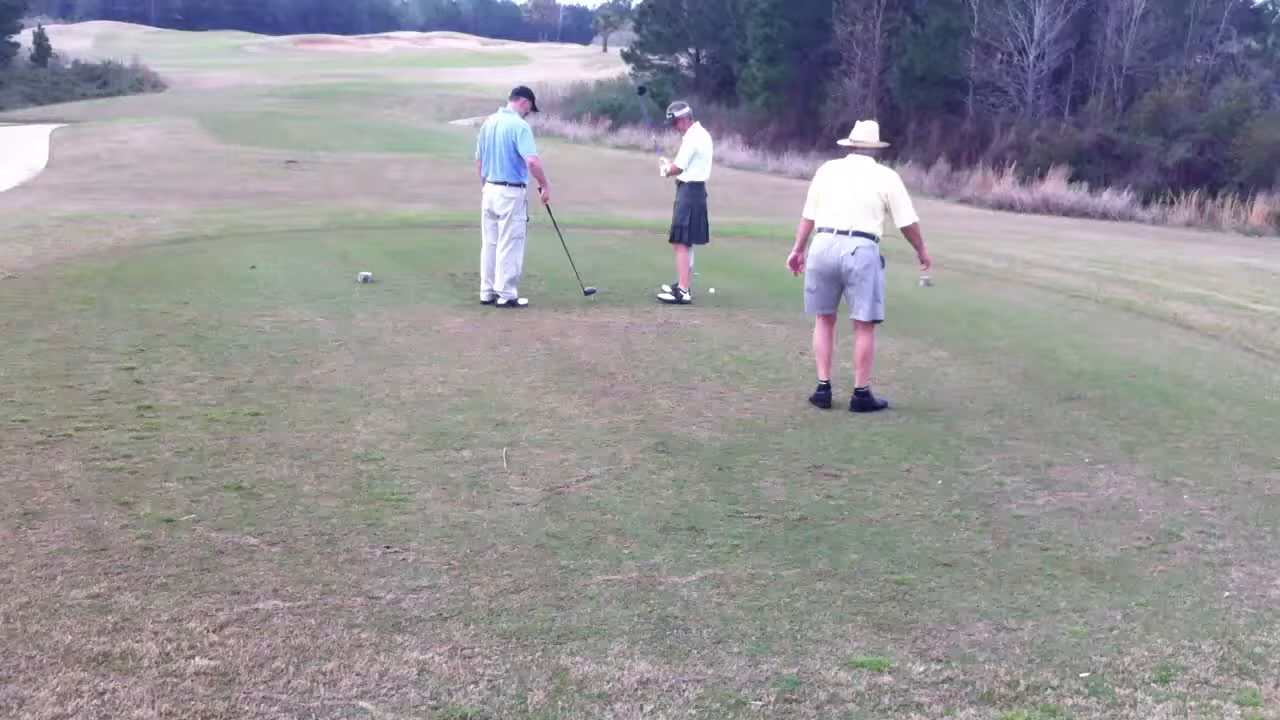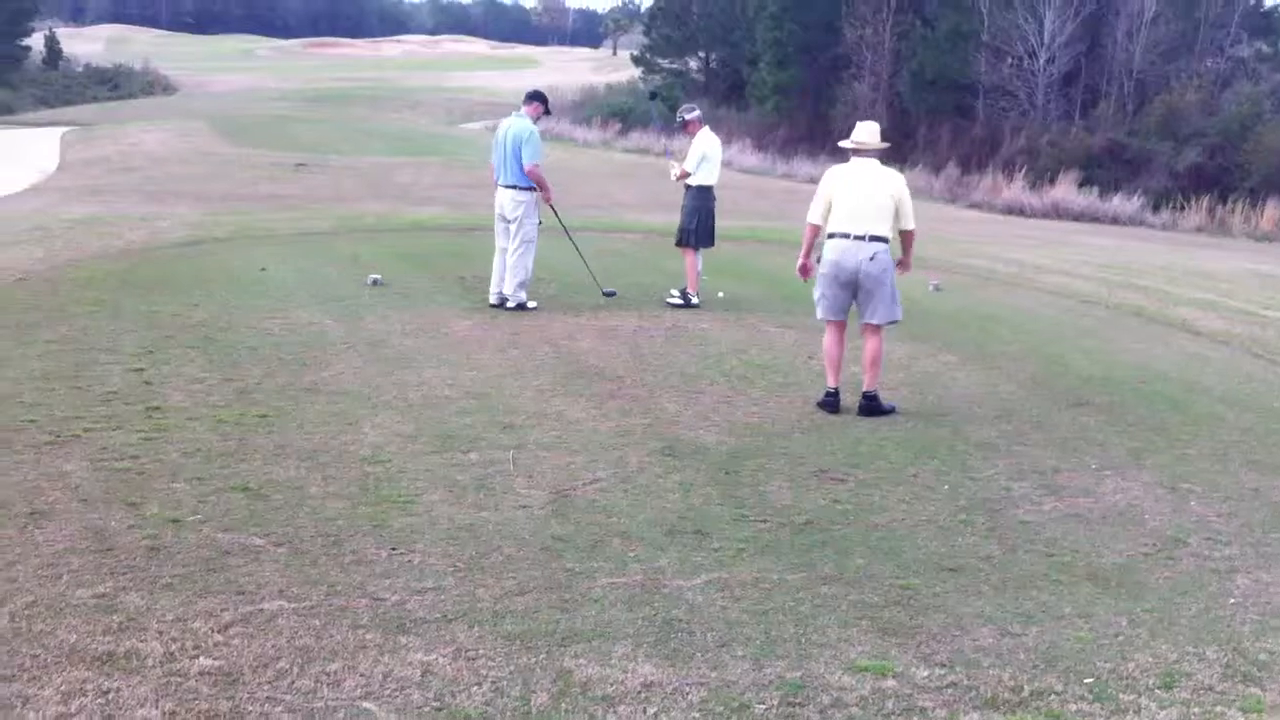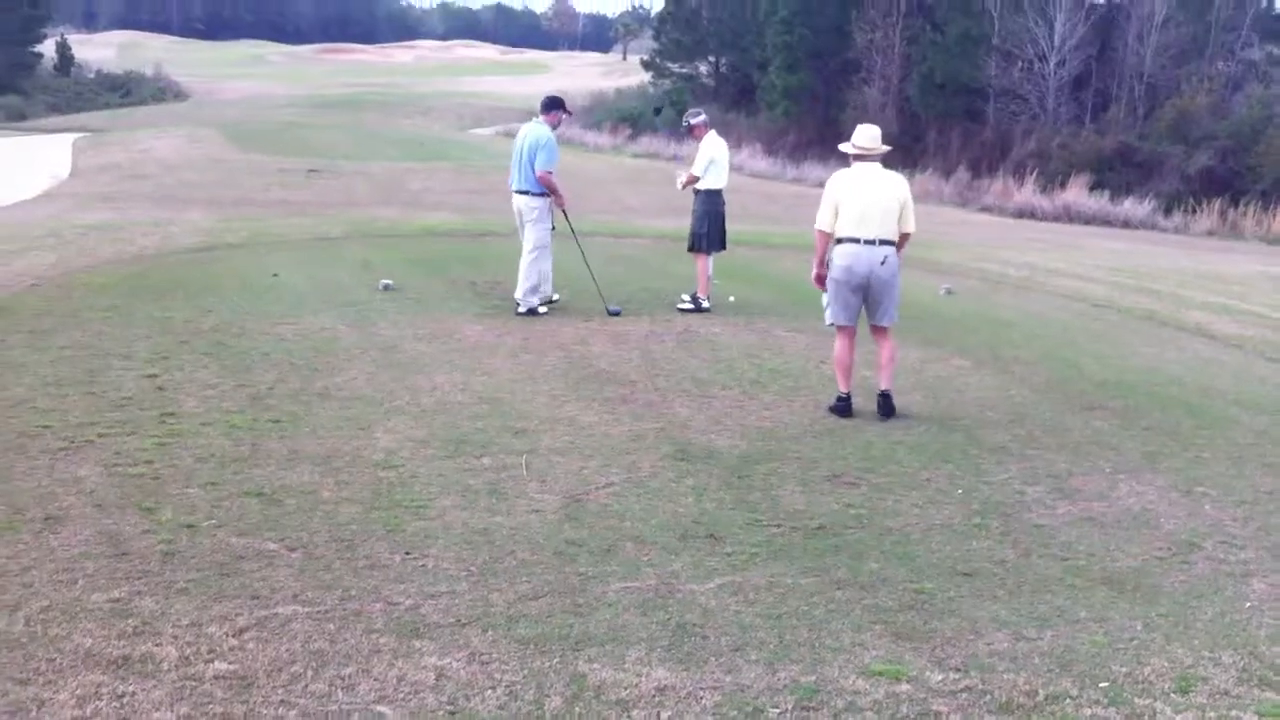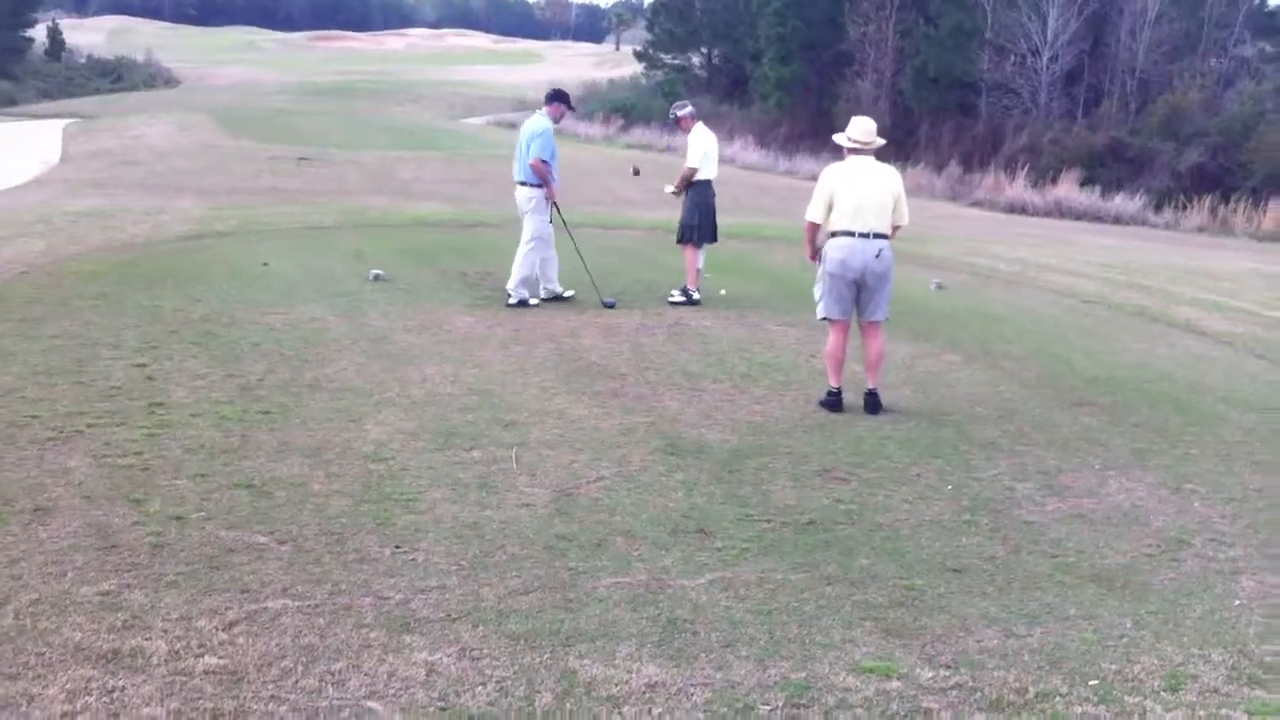
dt=0.3s
person 1, frame 1
left shoulder: (828, 169)
right shoulder: (886, 176)
left elbow: (808, 214)
right elbow: (907, 221)
left wrist: (798, 249)
right wrist: (922, 252)
left hip: (824, 246)
right hip: (861, 250)
left knee: (824, 320)
right knee: (864, 326)
left ankle: (823, 388)
right ankle: (861, 393)
person 1, frame 2
left shoulder: (835, 173)
right shoulder: (893, 178)
left elbow: (815, 220)
right elbow: (907, 226)
left wrist: (805, 256)
right wrist: (906, 255)
left hip: (838, 251)
right hip: (875, 254)
left knee: (834, 326)
right knee: (872, 330)
left ankle: (831, 393)
right ankle: (869, 397)
person 1, frame 3
left shoulder: (840, 179)
right shoulder: (898, 182)
left elbow: (824, 227)
right elbow: (906, 230)
left wrist: (818, 264)
left hip: (847, 256)
right hip: (884, 259)
left knee: (845, 332)
right knee: (883, 332)
left ankle: (844, 399)
right ankle: (885, 395)
person 1, frame 4
left shoulder: (834, 171)
right shoulder: (891, 175)
left elbow: (814, 218)
right elbow: (899, 222)
left wrist: (811, 246)
left hip: (842, 250)
right hip: (878, 252)
left knee: (838, 326)
right knee: (872, 327)
left ankle: (834, 393)
right ankle: (872, 393)
person 2, frame 1
left shoulder: (489, 122)
right shoulder: (519, 125)
left elbow: (479, 161)
right elbow: (532, 161)
right wrist: (545, 187)
left hip: (490, 190)
right hip: (510, 192)
left knee: (490, 244)
right knee: (510, 245)
left ankle: (488, 292)
right ankle: (506, 295)
person 2, frame 2
left shoulder: (503, 125)
right shoulder: (529, 130)
left elbow: (494, 164)
right elbow: (531, 169)
right wrist: (546, 189)
left hip: (502, 193)
right hip: (522, 196)
left knee: (503, 247)
right knee: (521, 249)
left ankle: (497, 295)
right ankle: (515, 298)
person 2, frame 3
left shoulder: (524, 129)
right shoulder: (546, 137)
right elbow: (542, 175)
right wrist: (558, 194)
left hip: (519, 197)
right hip: (536, 201)
left knee: (540, 249)
right knee: (535, 253)
left ankle: (541, 293)
right ankle: (526, 303)
person 2, frame 4
left shoulder: (533, 122)
right shoulder: (544, 127)
right elbow: (535, 162)
right wrist: (550, 187)
left hip: (525, 189)
right hip: (535, 193)
left knee: (544, 243)
right knee: (532, 244)
left ankle: (550, 289)
right ankle: (516, 294)
person 3, frame 1
left shoulder: (692, 137)
right shoulder: (701, 134)
left elbow: (677, 168)
left wrist: (666, 170)
right wrist: (670, 164)
left hip: (689, 191)
right hip: (695, 189)
left knee: (680, 241)
right knee: (686, 242)
left ankle: (683, 291)
right ankle: (683, 284)
person 3, frame 2
left shoulder: (701, 141)
right shoulder: (711, 138)
left elbow: (686, 173)
left wrist: (676, 174)
right wrist: (680, 168)
left hip: (697, 195)
right hip: (703, 194)
left knee: (688, 245)
right knee: (694, 246)
left ankle: (691, 295)
right ankle: (691, 288)
person 3, frame 3
left shoulder: (708, 145)
right shoulder: (718, 142)
left elbow: (695, 176)
left wrist: (683, 182)
right wrist: (688, 177)
left hip: (707, 199)
right hip: (713, 198)
left knee: (700, 250)
right knee: (705, 250)
left ankle: (702, 299)
right ankle: (702, 293)
person 3, frame 4
left shoulder: (697, 136)
right shoulder: (705, 133)
left elbow: (691, 168)
left wrist: (677, 185)
right wrist: (683, 185)
left hip: (697, 191)
right hip: (703, 190)
left knee: (689, 242)
right knee: (696, 242)
left ankle: (692, 291)
right ankle: (692, 286)
